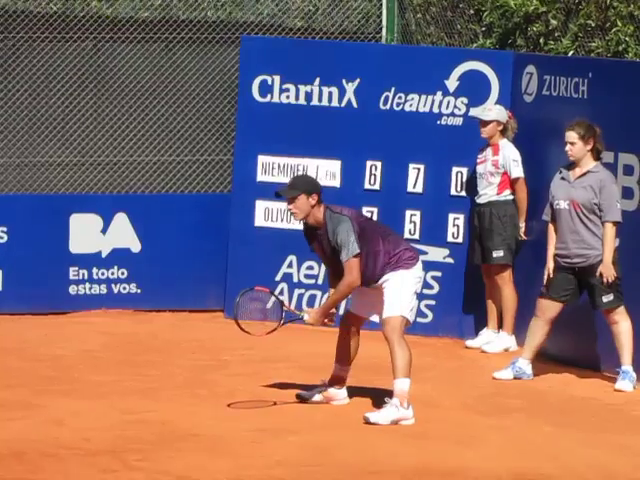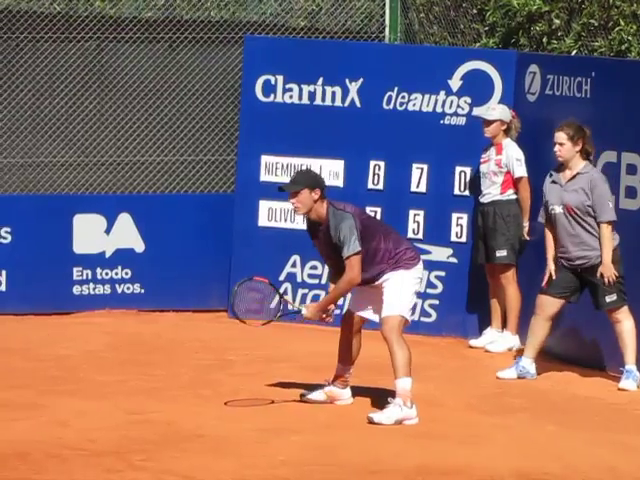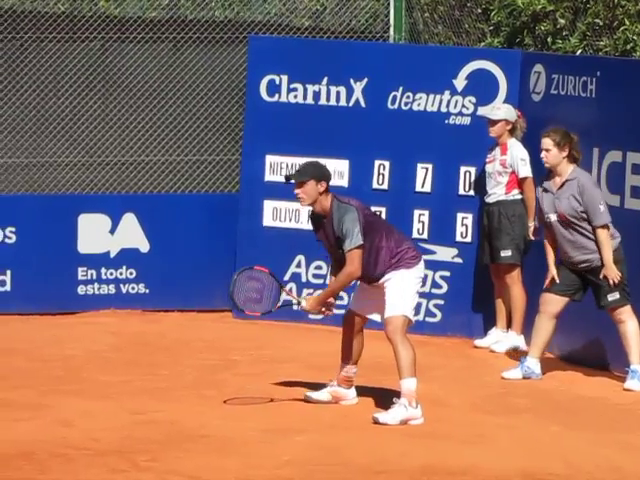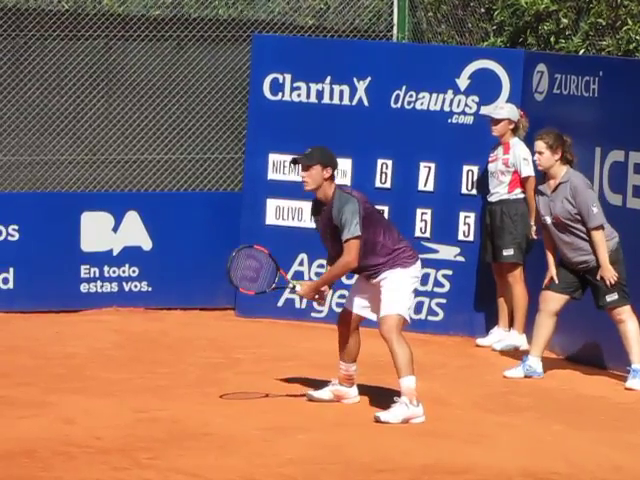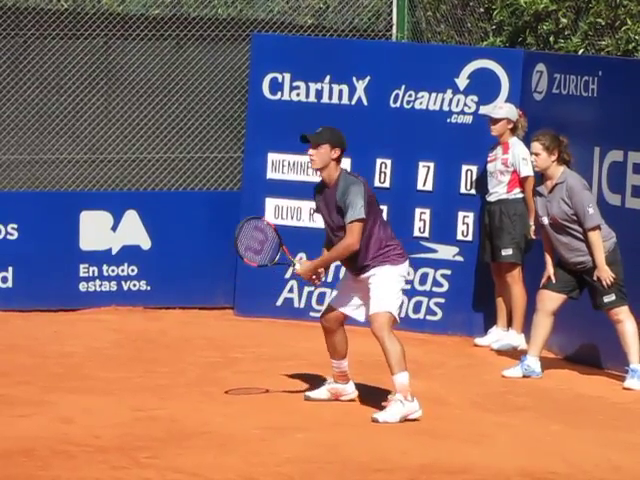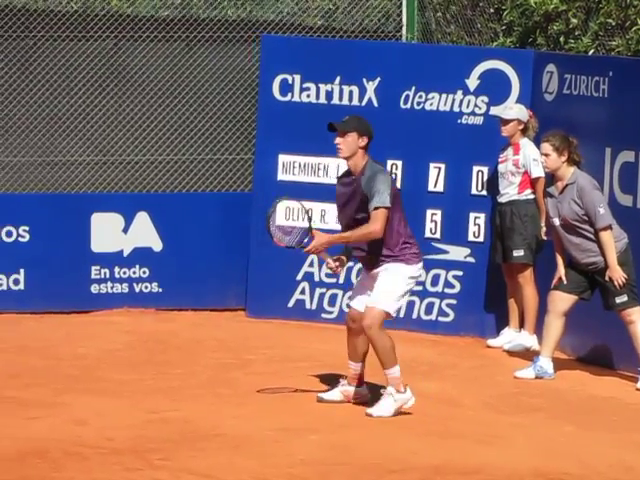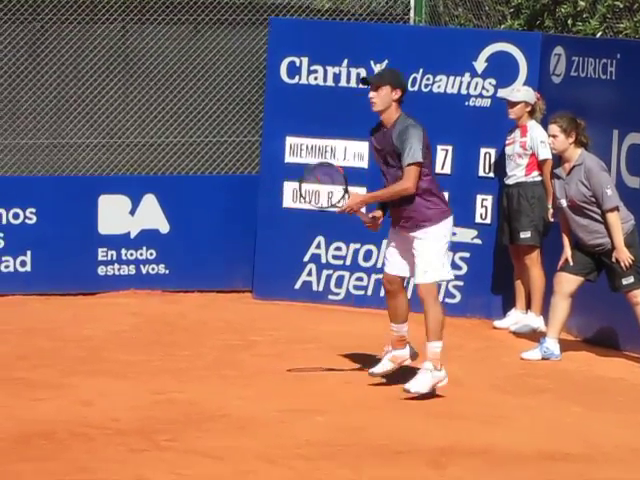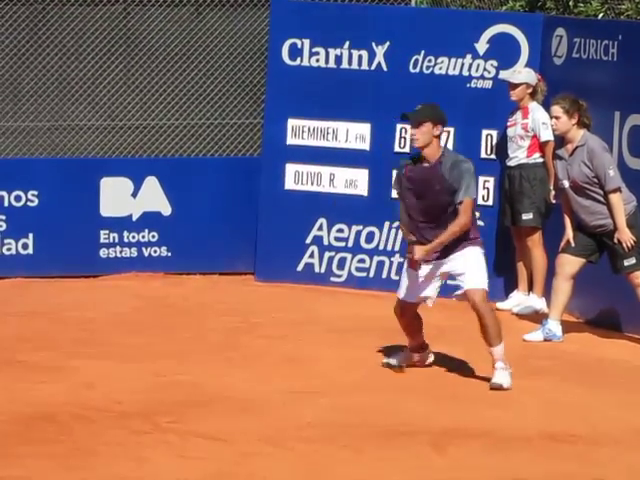
dt=0.3s
person 1, frame 1
left shoulder: (341, 223)
right shoulder: (311, 230)
left elbow: (352, 279)
right elbow: (335, 268)
left wrist: (322, 311)
right wrist: (329, 305)
left hip: (402, 268)
right hip: (373, 274)
left knee: (392, 329)
right knee: (348, 324)
left ankle: (401, 405)
right ankle: (336, 387)
person 1, frame 2
left shoulder: (344, 219)
right shoulder: (314, 225)
left elbow: (353, 275)
right elbow: (337, 265)
left wrist: (320, 306)
right wrist: (330, 301)
left hip: (401, 268)
right hip: (373, 273)
left knee: (390, 328)
right knee: (350, 323)
left ankle: (405, 404)
right ankle: (340, 387)
person 1, frame 3
left shoulder: (348, 213)
right shoulder: (317, 218)
left elbow: (353, 269)
right elbow: (338, 259)
left wrist: (320, 298)
right wrist: (331, 294)
left hip: (403, 267)
right hip: (374, 273)
left knee: (394, 329)
right knee: (351, 323)
left ankle: (410, 405)
right ankle: (344, 387)
person 1, frame 4
left shoulder: (348, 203)
right shoulder: (318, 207)
left elbow: (350, 259)
right elbow: (335, 249)
left wrist: (314, 285)
right wrist: (326, 283)
left hip: (399, 266)
right hip: (371, 271)
left knee: (389, 327)
right knee: (347, 321)
left ankle: (411, 403)
right ankle: (346, 385)
person 1, frame 5
left shoulder: (352, 186)
right shoulder: (320, 191)
left elbow: (353, 241)
left wrist: (314, 265)
right wrist: (322, 266)
left hip: (386, 263)
right hip: (357, 269)
left knee: (380, 325)
right knee: (330, 319)
left ankle: (405, 400)
right ankle: (341, 383)
person 1, frame 6
left shoulder: (378, 176)
right shoulder: (344, 180)
left elbow: (376, 229)
left wrist: (329, 240)
right wrist: (344, 256)
left hip: (400, 262)
right hip: (374, 263)
left knee: (372, 322)
right knee: (354, 320)
left ankle: (398, 390)
right ankle: (354, 385)
person 1, frame 7
left shoulder: (410, 132)
right shoulder: (377, 132)
left elbow: (408, 184)
left wrist: (364, 200)
right wrist: (381, 209)
left hip: (430, 223)
right hip: (401, 223)
left knee: (427, 291)
right knee: (393, 285)
left ankle: (432, 367)
right ankle: (400, 349)
person 1, frame 8
left shoulder: (461, 167)
right shoulder: (406, 172)
left elbow: (464, 219)
left wrist: (432, 246)
right wrist: (413, 245)
left hip: (463, 247)
right hip: (424, 251)
left knee: (478, 299)
right knee: (403, 307)
left ankle: (500, 364)
right ankle: (418, 351)
person 2, frame 1
left shoulder: (603, 178)
right shoulder: (559, 178)
left elbow: (610, 222)
left wrist: (607, 260)
right wrist: (550, 257)
left hip: (596, 260)
right hip: (564, 261)
left knee: (615, 313)
right knee: (544, 310)
left ankle: (627, 372)
right ankle: (523, 365)
person 2, frame 2
left shoulder: (593, 178)
right shoulder: (551, 180)
left elbow: (605, 222)
right elbow: (549, 224)
left wrist: (606, 261)
right wrist: (550, 260)
left hip: (598, 259)
right hip: (566, 261)
left knee: (618, 312)
right knee: (543, 307)
right ankle: (526, 364)
person 2, frame 3
left shoulder: (582, 182)
right shoulder: (544, 188)
left elbow: (601, 225)
right elbow: (548, 229)
left wrist: (608, 263)
right wrist: (551, 264)
left hip: (602, 258)
right hip: (570, 261)
right knee: (547, 305)
right ankle: (531, 364)
person 2, frame 4
left shoulder: (576, 184)
right shoulder: (541, 189)
left elbow: (596, 226)
right elbow: (547, 230)
left wrist: (605, 264)
right wrist: (551, 264)
left hip: (602, 257)
right hip: (570, 261)
right knee: (546, 304)
right ankle: (533, 363)
person 2, frame 5
left shoulder: (573, 184)
right shoulder: (539, 189)
left elbow: (593, 226)
right elbow: (545, 230)
left wrist: (601, 264)
right wrist: (549, 264)
left hip: (600, 257)
right hip: (569, 261)
left knee: (618, 312)
right knee: (544, 303)
right ankle: (531, 363)
person 2, frame 6
left shoulder: (583, 184)
right shoulder: (550, 190)
left elbow: (604, 226)
right elbow: (557, 232)
left wrist: (613, 265)
right wrist: (560, 264)
left hip: (611, 257)
right hip: (579, 262)
right knee: (555, 304)
right ankle: (543, 364)
person 2, frame 7
left shoulder: (591, 166)
right shoulder: (557, 172)
left elbow: (611, 207)
right elbow: (563, 213)
left wrist: (619, 246)
right wrist: (567, 246)
left hip: (618, 239)
right hip: (586, 243)
right knee: (561, 285)
right ankle: (550, 345)
person 2, frame 8
left shoulder: (594, 147)
right shoulder: (559, 152)
left elbow: (613, 188)
right elbow: (564, 194)
right wrist: (568, 227)
left hip: (620, 221)
right hip: (587, 225)
right knee: (563, 267)
right ankle: (552, 327)
person 3, frame 1
left shoulder: (507, 150)
right shoulder: (484, 152)
left elbow: (520, 188)
right elbow: (482, 185)
left wrist: (521, 223)
right wrist: (481, 212)
left hip: (501, 213)
right hip: (482, 213)
left knee: (503, 277)
right knee: (488, 276)
left ankle: (507, 336)
right ankle: (491, 330)
person 3, frame 2
left shoulder: (511, 150)
right shoulder: (487, 152)
left elbow: (523, 187)
right elbow: (487, 184)
left wrist: (524, 222)
right wrist: (484, 212)
left hip: (505, 212)
right hip: (486, 212)
left knee: (506, 276)
right knee: (492, 275)
left ankle: (512, 335)
right ankle: (495, 330)
person 3, frame 3
left shoulder: (516, 150)
right shoulder: (493, 151)
left elbow: (528, 187)
right elbow: (491, 184)
left wrist: (530, 222)
right wrist: (490, 211)
left hip: (510, 212)
right hip: (491, 212)
left knee: (511, 276)
right knee: (497, 276)
left ankle: (517, 335)
right ankle: (500, 330)
person 3, frame 4
left shoulder: (518, 149)
right shoulder: (496, 151)
left elbow: (530, 187)
right elbow: (494, 183)
left wrist: (532, 221)
right wrist: (492, 211)
left hip: (512, 211)
right hip: (494, 211)
left knee: (513, 275)
right knee: (499, 275)
left ankle: (519, 335)
right ankle: (502, 329)
person 3, frame 5
left shoulder: (517, 148)
right shoulder: (494, 150)
left elbow: (529, 186)
right elbow: (493, 183)
left wrist: (531, 221)
right wrist: (492, 210)
left hip: (511, 211)
right hip: (493, 210)
left knee: (512, 275)
right knee: (498, 275)
left ankle: (517, 334)
right ankle: (500, 329)
person 3, frame 6
left shoulder: (528, 149)
right shoulder: (505, 151)
left elbow: (540, 187)
right elbow: (504, 184)
left wrist: (543, 222)
right wrist: (502, 212)
left hip: (522, 212)
right hip: (504, 212)
left knee: (524, 276)
right knee: (510, 276)
left ankle: (529, 335)
right ankle: (513, 330)
person 3, frame 7
left shoulder: (535, 132)
right shoulder: (512, 133)
left elbow: (547, 169)
right elbow: (511, 166)
left wrist: (549, 204)
right wrist: (510, 195)
left hip: (529, 194)
right hip: (511, 194)
left knee: (531, 258)
right knee: (516, 257)
left ankle: (536, 316)
right ankle: (519, 311)
person 3, frame 8
left shoulder: (537, 113)
right shoulder: (514, 115)
left elbow: (549, 150)
right elbow: (513, 147)
left wrist: (551, 185)
right wrist: (511, 174)
left hip: (531, 176)
right hip: (512, 175)
left knee: (532, 240)
right knee: (518, 239)
left ankle: (538, 298)
right ankle: (521, 293)
